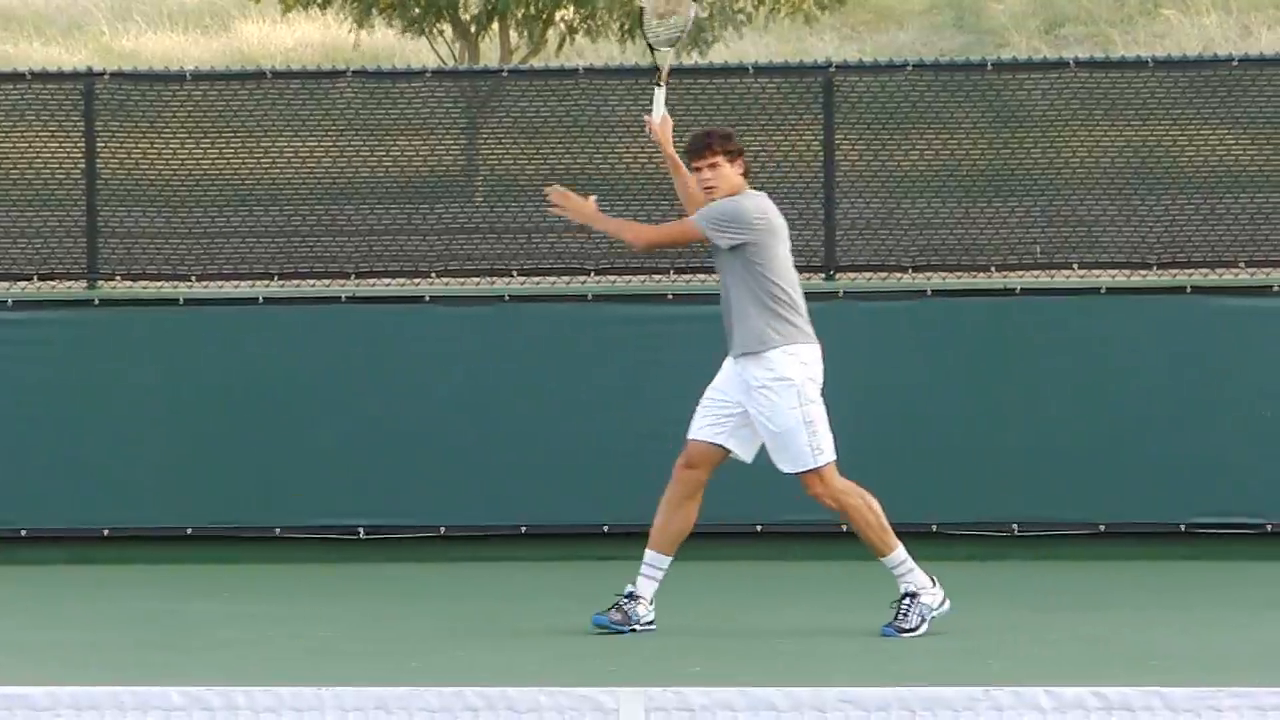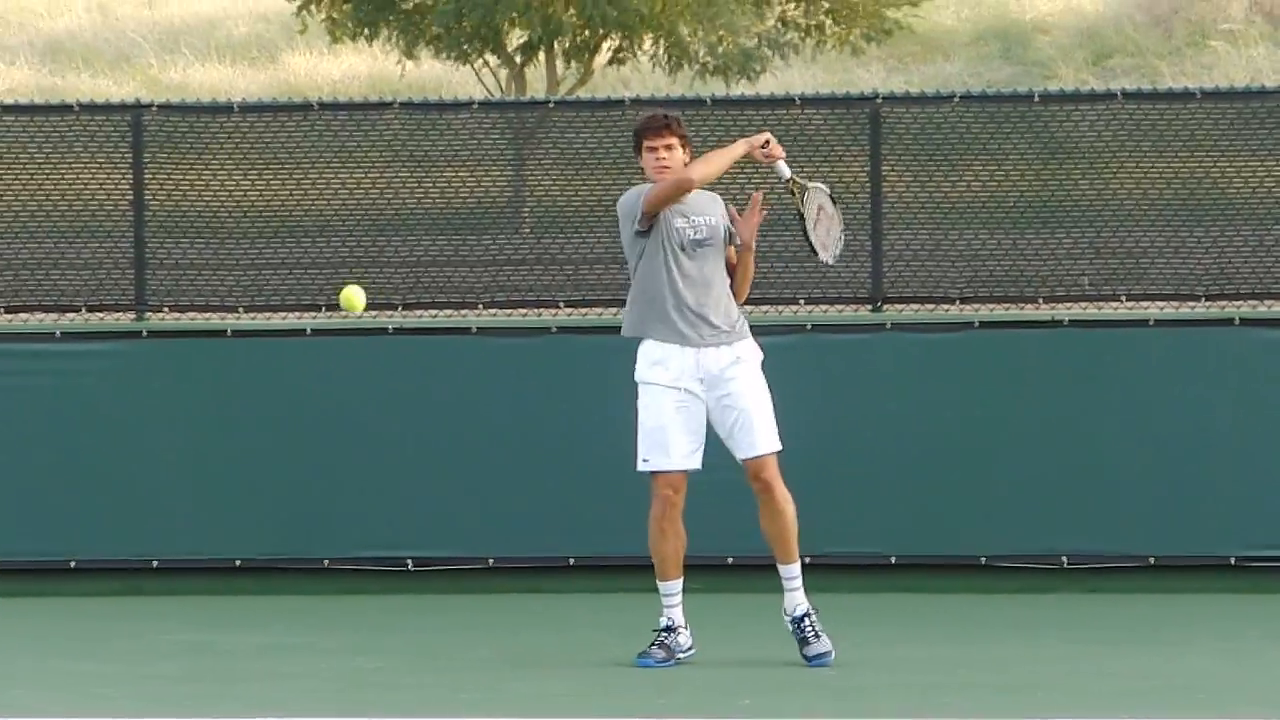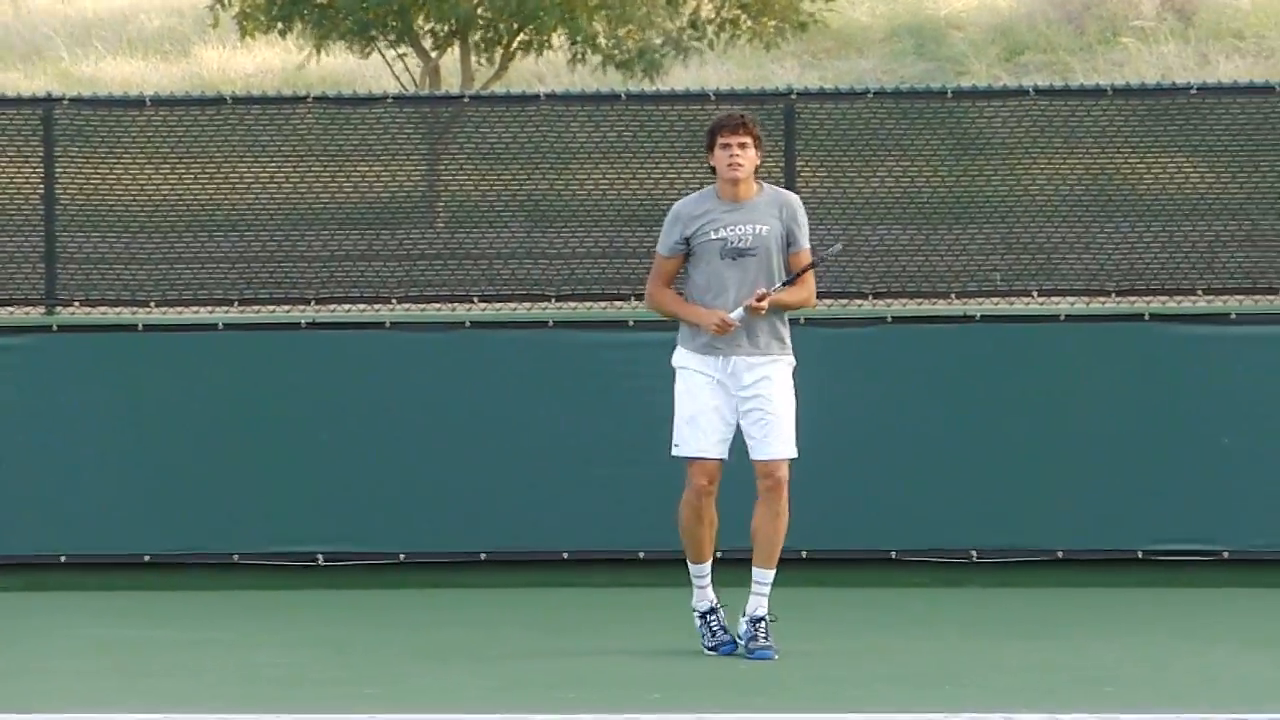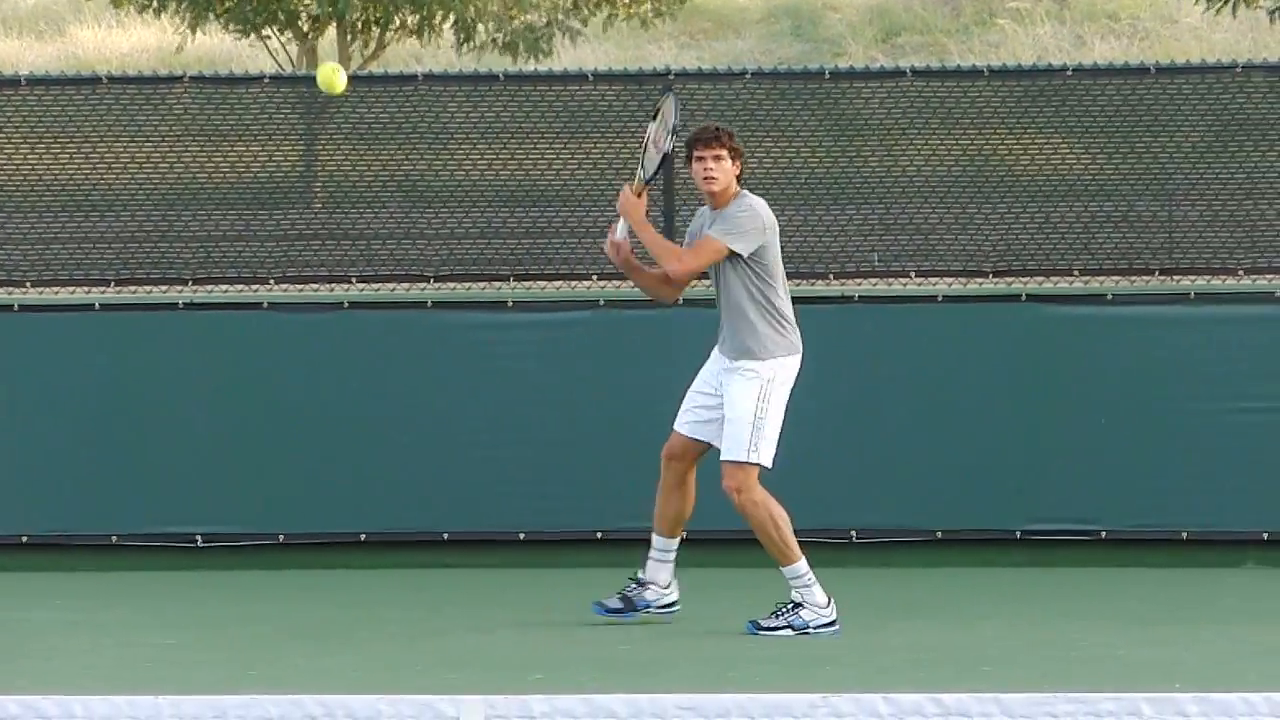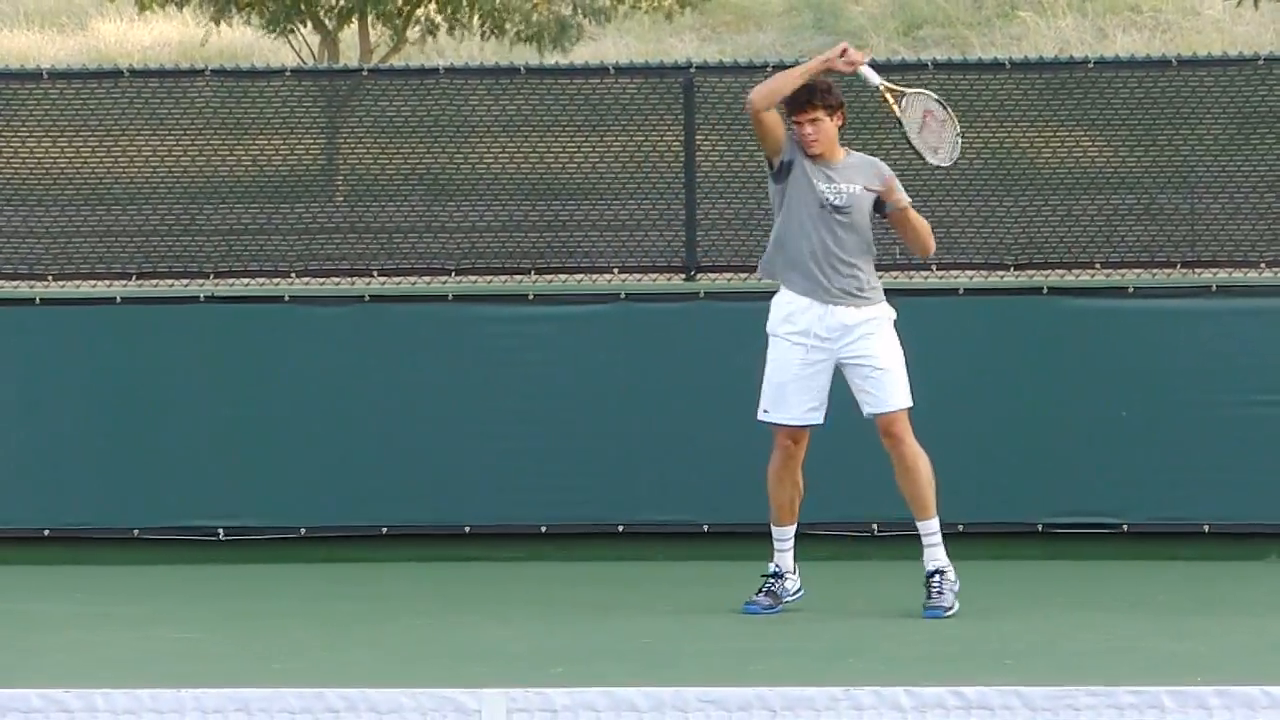
dt=1s
person 1, frame 1
left shoulder: (744, 208)
right shoulder: (742, 207)
left elbow: (650, 238)
right elbow: (697, 207)
left wrist: (591, 216)
right wrist: (669, 148)
left hip: (782, 364)
right hip: (746, 366)
left knee: (824, 485)
right knee: (688, 473)
left ankle: (918, 589)
right ankle: (640, 599)
person 1, frame 2
left shoulder: (714, 203)
right shoulder: (634, 204)
right elbow: (695, 178)
left wrist: (746, 240)
right wrist: (747, 144)
left hip: (732, 356)
right hip: (667, 362)
left knee: (766, 477)
right knee: (667, 492)
left ankle: (797, 608)
right ankle: (674, 628)
person 1, frame 3
left shoulder: (786, 206)
right shoulder: (686, 212)
left elbow: (806, 291)
right elbow: (656, 290)
left wrist: (774, 300)
right wrist: (698, 314)
left hip: (768, 363)
right hip: (704, 362)
left knee: (774, 480)
right knee: (701, 484)
left ankle: (756, 616)
right ankle: (704, 602)
person 1, frame 4
left shoulder: (749, 214)
right shoulder: (705, 219)
left elbow: (680, 265)
right elbow: (668, 288)
left wrist: (641, 222)
right wrist: (628, 264)
left hip: (764, 363)
right hip: (728, 358)
left knee: (740, 486)
right knee: (675, 459)
left ankle: (814, 604)
right ankle: (655, 582)
person 1, frame 5
left shoulder: (873, 169)
right shoulder: (787, 160)
left elbow: (918, 239)
right elbow: (758, 102)
left wrist: (898, 201)
right wrist: (824, 62)
left hip: (865, 317)
right hip: (801, 317)
left knee: (898, 433)
right knee: (787, 442)
left ankle: (937, 564)
right ankle: (782, 572)
